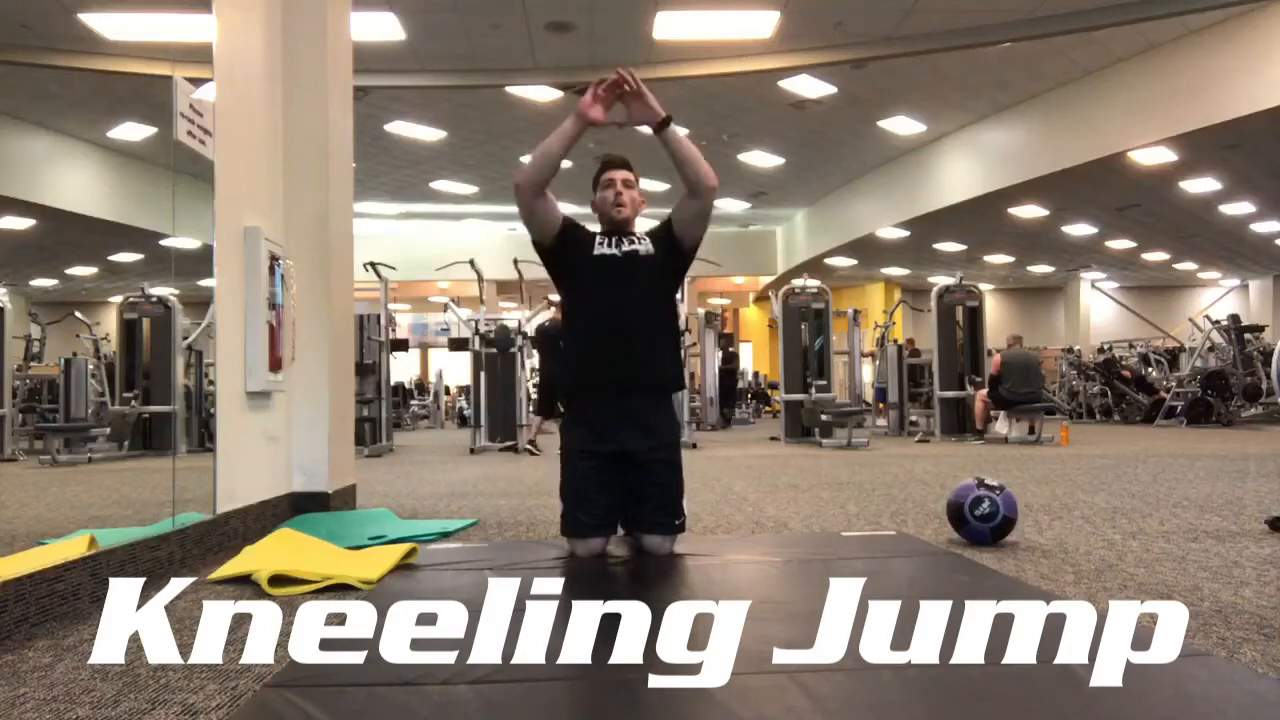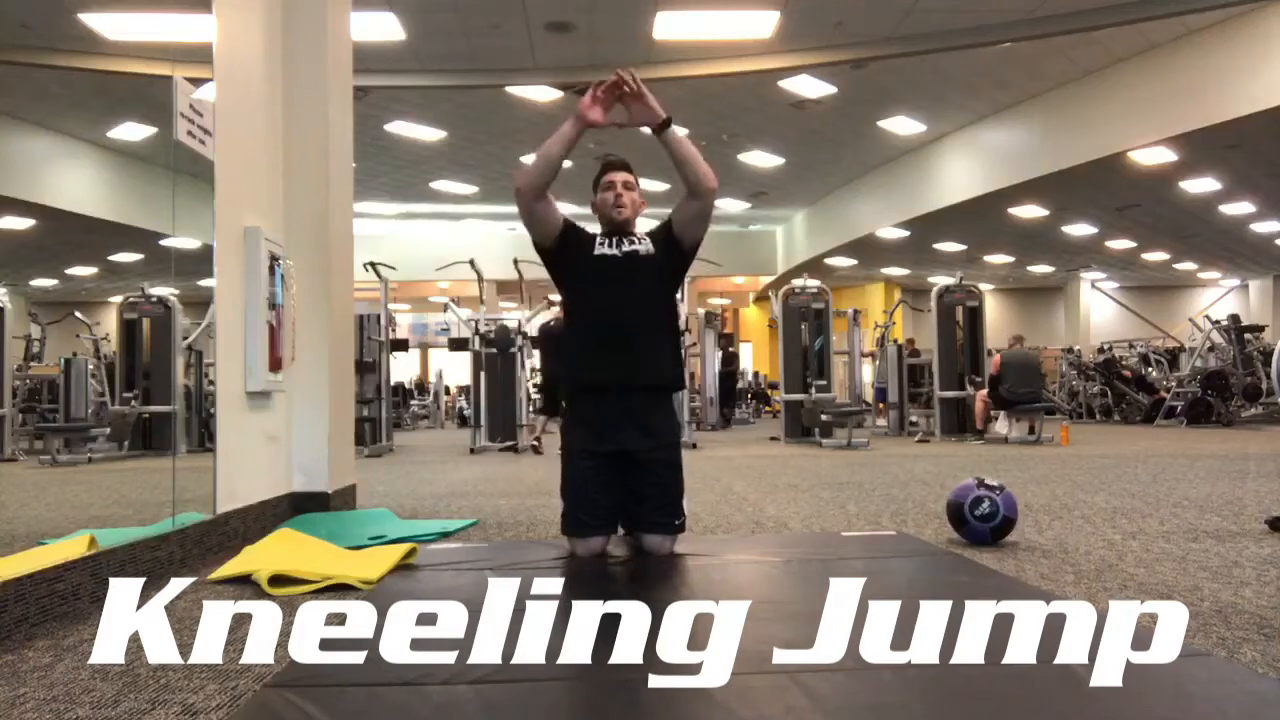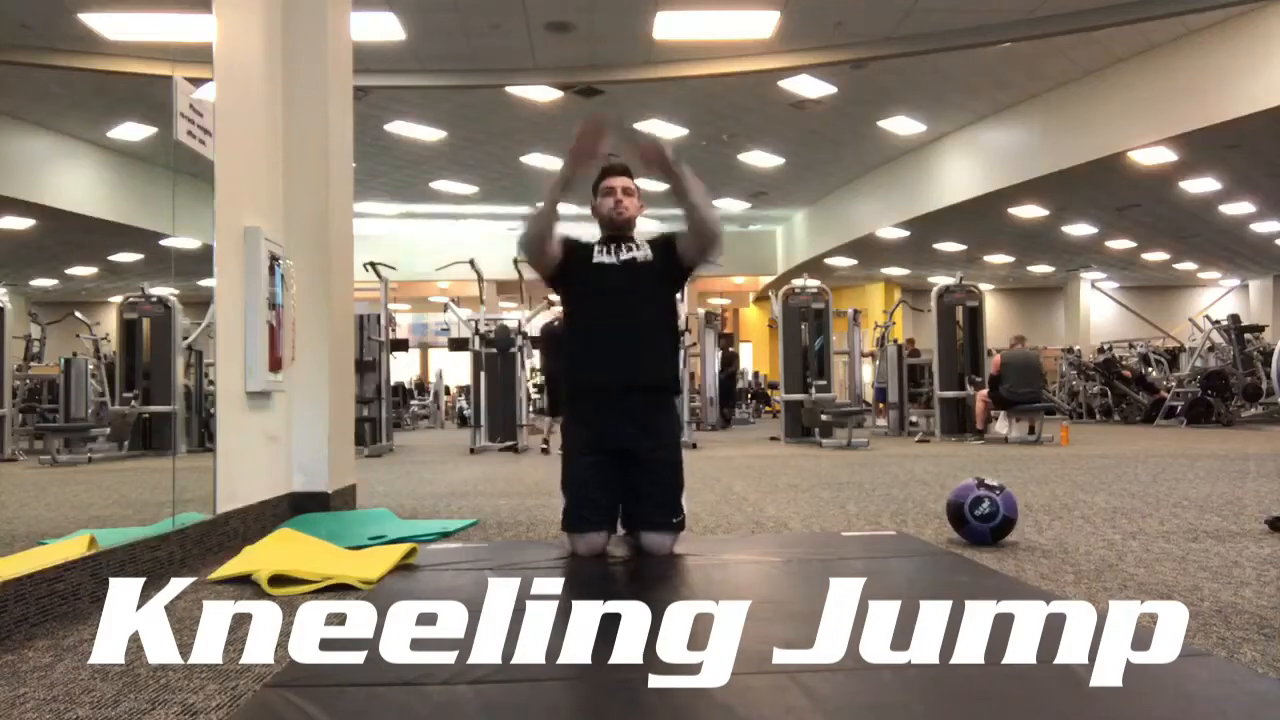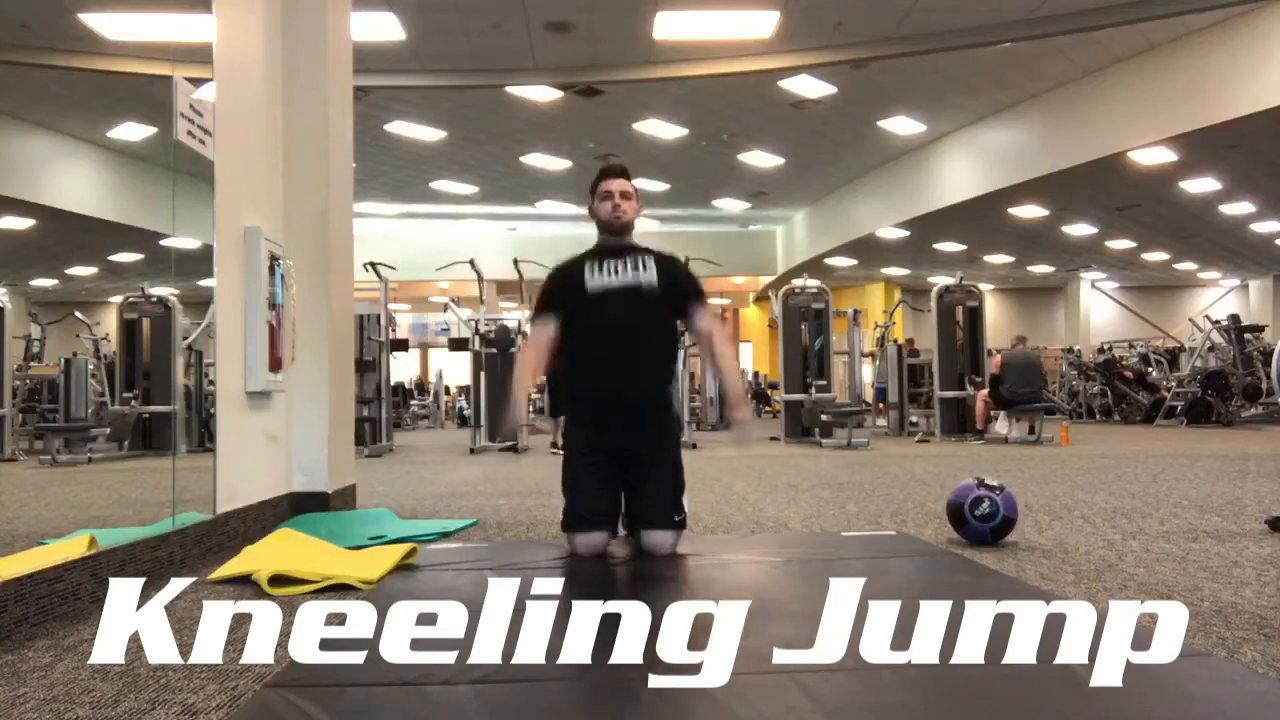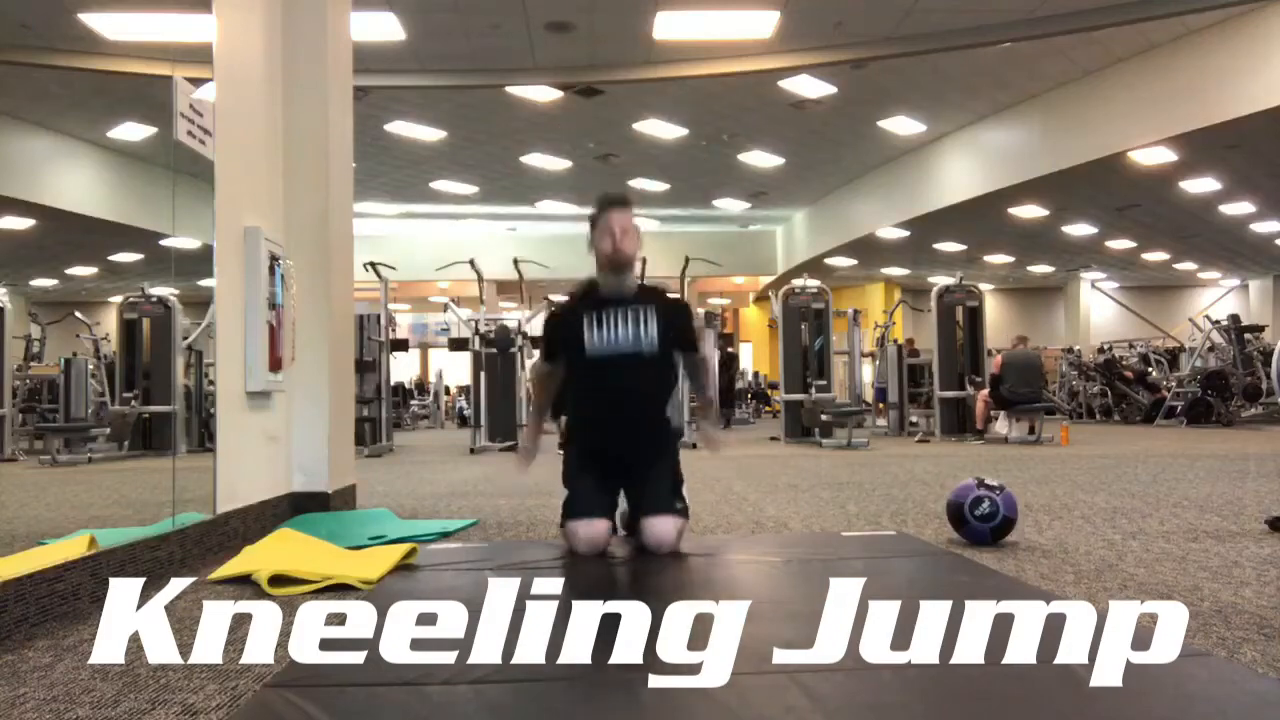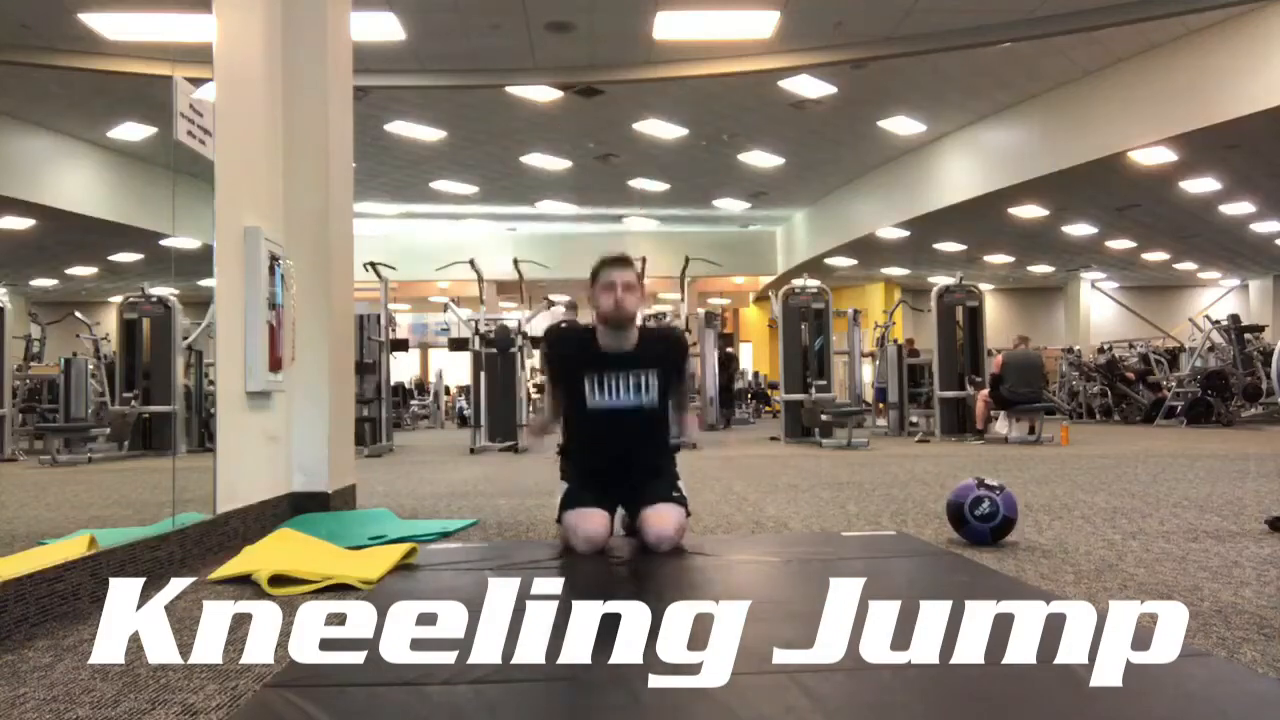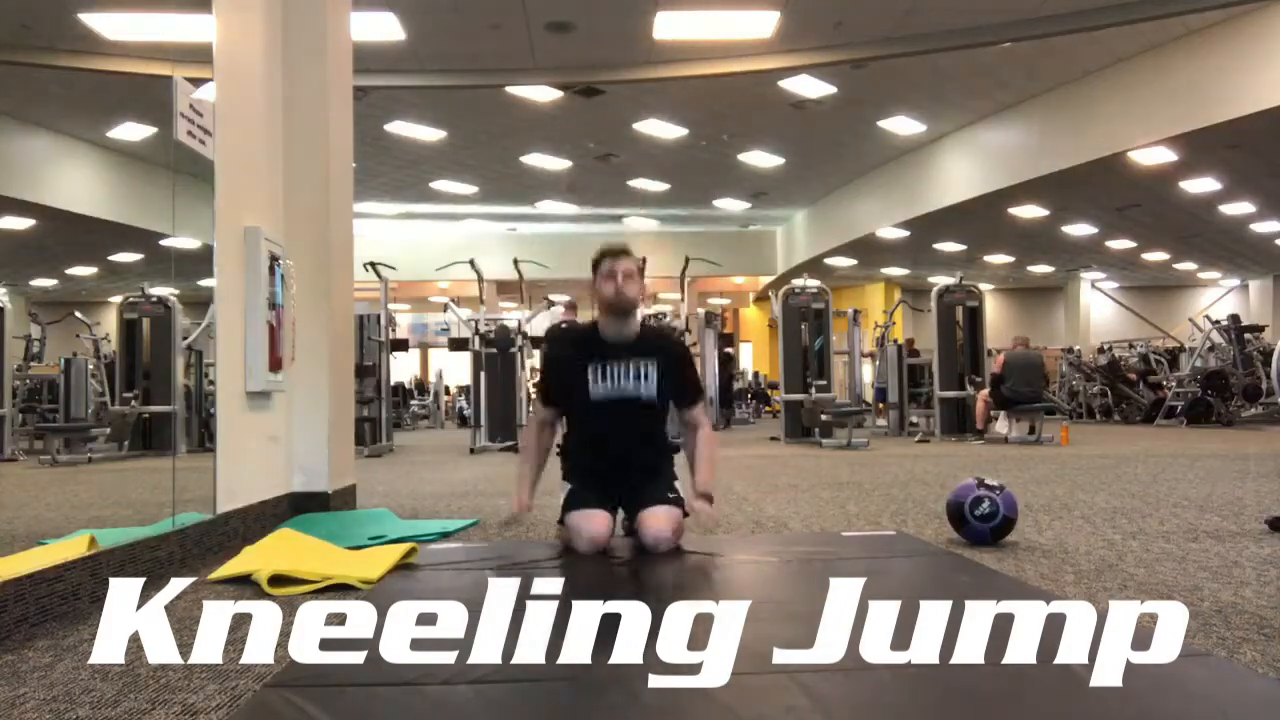
dt=0.1s
person 1, frame 1
left shoulder: (665, 246)
right shoulder: (571, 246)
left elbow: (705, 188)
right elbow: (527, 187)
left wrist: (659, 122)
right wrist: (579, 122)
left hip: (653, 414)
right hip: (587, 416)
left knee: (658, 546)
right knee: (587, 549)
person 1, frame 2
left shoulder: (665, 247)
right shoulder: (572, 247)
left elbow: (705, 189)
right elbow: (527, 190)
left wrist: (659, 124)
right wrist: (578, 124)
left hip: (653, 414)
right hip: (588, 416)
left knee: (658, 547)
right knee: (587, 549)
person 1, frame 3
left shoulder: (663, 252)
right shoulder: (574, 256)
left elbow: (709, 233)
right elbow: (531, 243)
left wrist: (671, 169)
right wrist: (569, 172)
left hip: (654, 418)
right hip: (588, 422)
left knee: (658, 544)
right knee: (587, 546)
person 1, frame 4
left shoulder: (668, 269)
right shoulder: (570, 275)
left elbow: (710, 330)
right elbow: (540, 341)
left wrist: (733, 392)
right wrist: (519, 397)
left hip: (654, 426)
right hip: (591, 428)
left knee: (660, 545)
right knee: (587, 545)
left ankle: (638, 528)
person 1, frame 5
left shoulder: (670, 310)
right shoulder: (568, 314)
left elbow: (695, 363)
right elbow: (548, 374)
left wrist: (708, 420)
right wrist: (532, 432)
left hip: (654, 451)
right hip: (591, 455)
left knee: (663, 539)
right knee: (588, 542)
left ankle: (639, 523)
person 1, frame 6
left shoulder: (667, 346)
right shoulder: (565, 346)
left elbow: (680, 392)
left hip: (650, 469)
right hip: (589, 473)
left knee: (664, 534)
right knee: (588, 537)
left ankle: (639, 522)
right ankle: (584, 531)
person 1, frame 7
left shoulder: (669, 347)
right shoulder: (569, 348)
left elbow: (698, 424)
right elbow: (542, 422)
left wrist: (702, 490)
right wrist: (525, 488)
left hip: (650, 468)
right hip: (590, 468)
left knee: (661, 536)
right knee: (589, 539)
left ankle: (640, 520)
right ankle: (572, 518)
